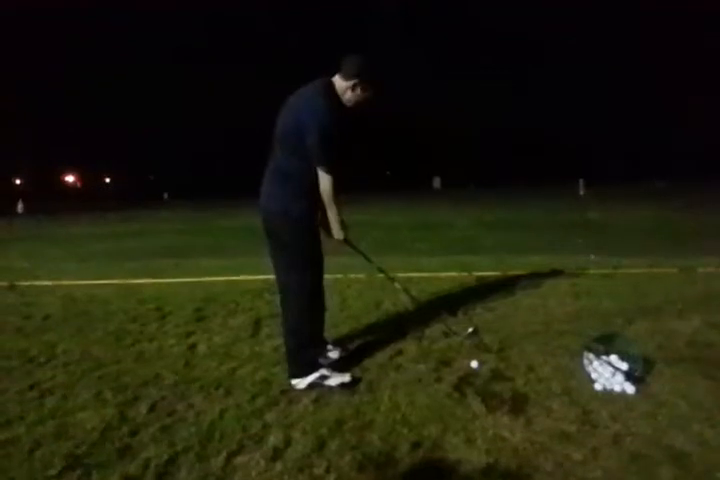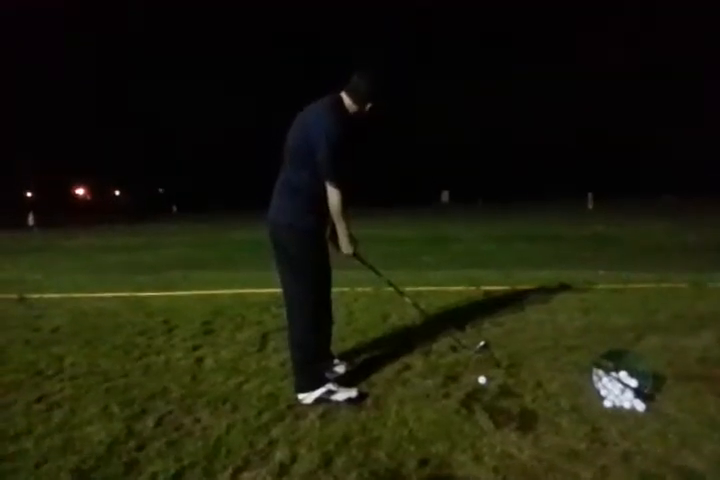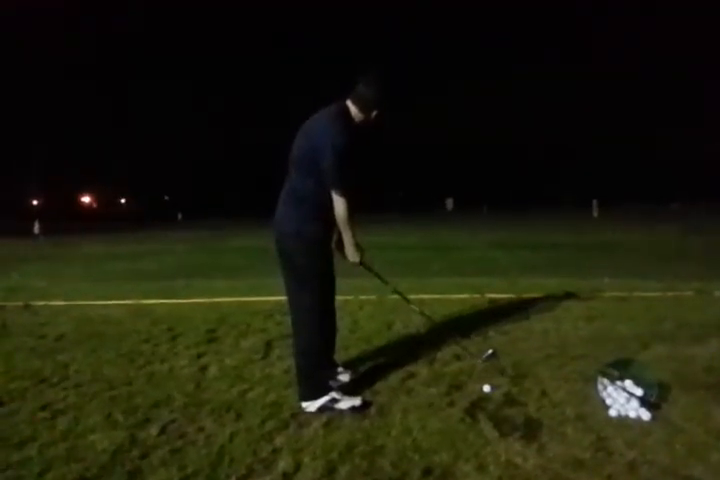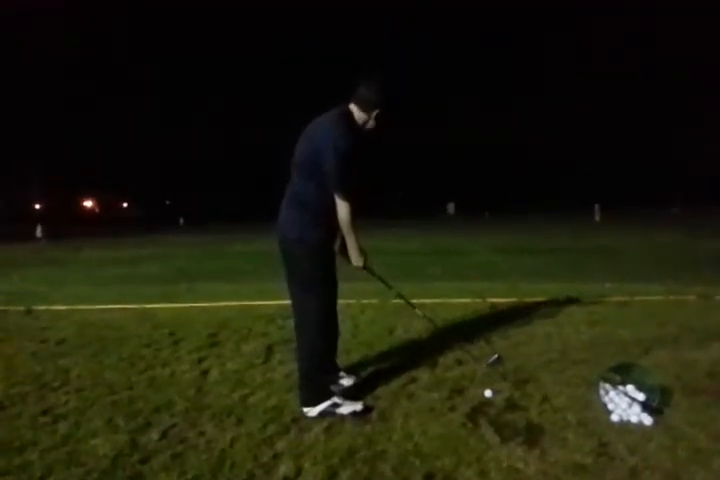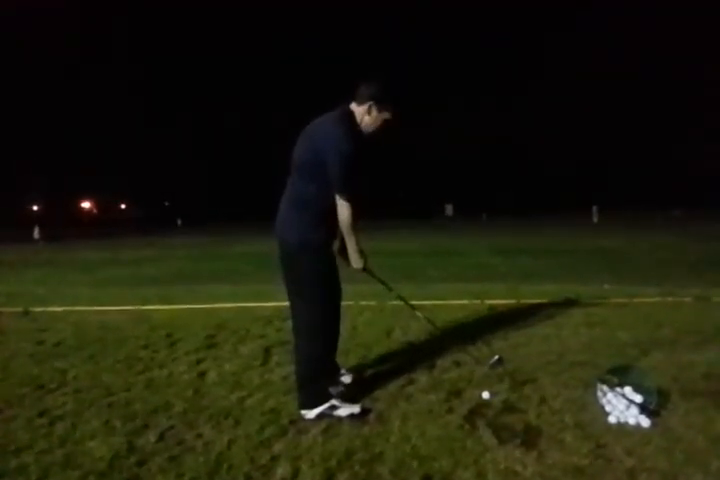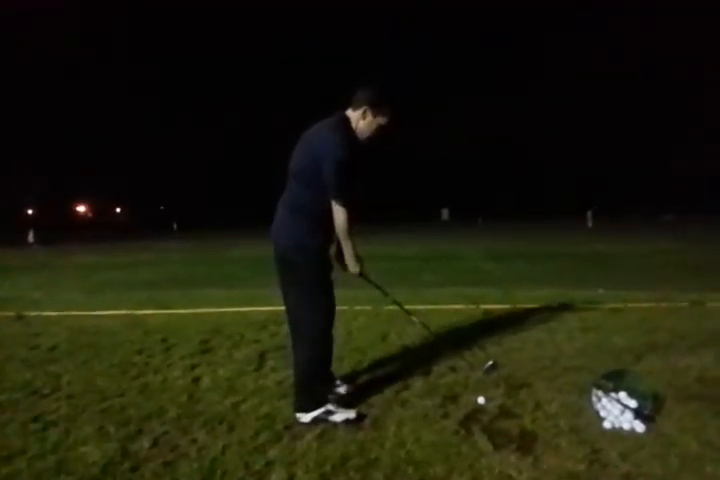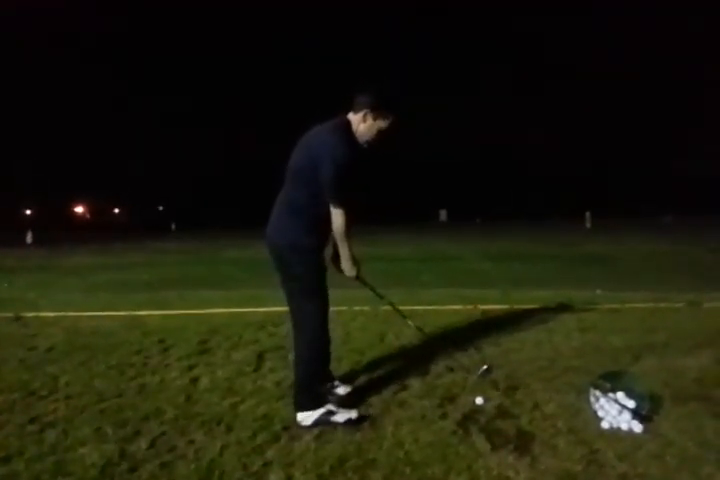
dt=0.7s
person 1, frame 1
left shoulder: (317, 97)
right shoulder: (320, 105)
right elbow: (324, 171)
left wrist: (324, 212)
right wrist: (334, 219)
left hip: (289, 201)
right hip: (287, 206)
left knee: (309, 279)
right knee: (299, 284)
left ankle: (313, 344)
right ankle: (305, 369)
person 1, frame 2
left shoulder: (326, 112)
right shoulder: (330, 122)
right elbow: (332, 185)
left wrist: (331, 226)
right wrist: (343, 234)
left hip: (297, 214)
right hip: (296, 220)
left knee: (317, 292)
right knee: (306, 298)
left ankle: (320, 358)
right ankle: (312, 384)
person 1, frame 3
left shoulder: (331, 121)
right shoulder: (335, 131)
right elbow: (338, 194)
left wrist: (336, 233)
right wrist: (350, 242)
left hip: (303, 222)
right hip: (301, 228)
left knee: (321, 301)
right knee: (311, 306)
left ankle: (323, 366)
right ankle: (316, 392)
person 1, frame 4
left shoulder: (335, 124)
right shoulder: (339, 135)
right elbow: (341, 198)
left wrist: (340, 238)
right wrist: (353, 247)
left hip: (306, 226)
right hip: (305, 231)
left knee: (323, 305)
right knee: (315, 310)
left ankle: (326, 371)
right ankle: (317, 397)
person 1, frame 5
left shoulder: (333, 126)
right shoulder: (341, 135)
right elbow: (342, 200)
left wrist: (341, 241)
right wrist: (353, 249)
left hip: (304, 228)
right hip: (304, 233)
left knee: (327, 303)
right knee: (313, 313)
left ankle: (326, 371)
right ankle: (315, 399)
person 1, frame 6
left shoulder: (329, 133)
right shoulder: (336, 141)
right elbow: (338, 205)
left wrist: (340, 247)
right wrist: (349, 253)
left hip: (298, 234)
right hip: (301, 239)
left knee: (317, 313)
right knee: (312, 317)
left ankle: (321, 380)
right ankle: (311, 404)
person 1, frame 7
left shoulder: (331, 136)
right shoulder: (336, 143)
right elbow: (336, 208)
left wrist: (338, 249)
right wrist: (345, 255)
left hip: (296, 234)
right hip: (294, 238)
left knee: (315, 312)
right knee: (310, 316)
left ankle: (320, 379)
right ankle: (311, 405)
